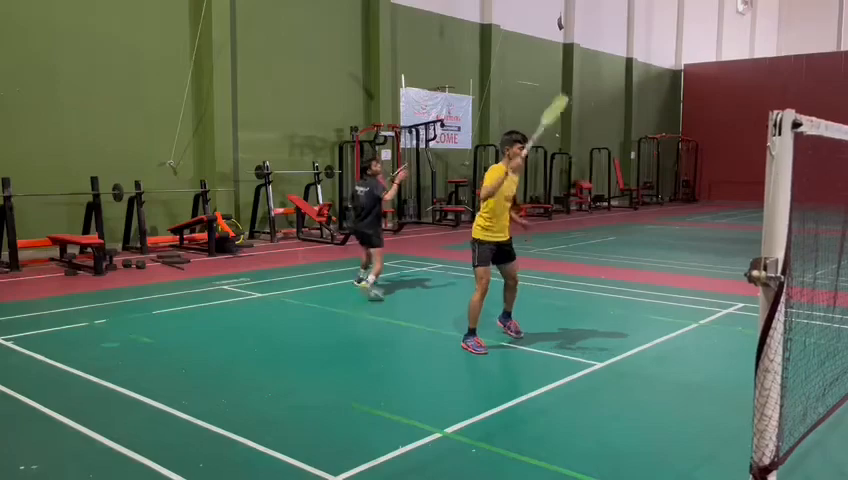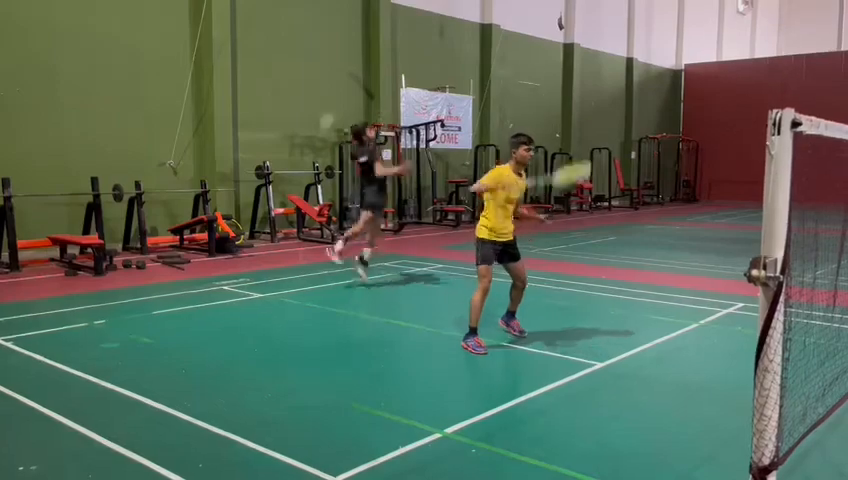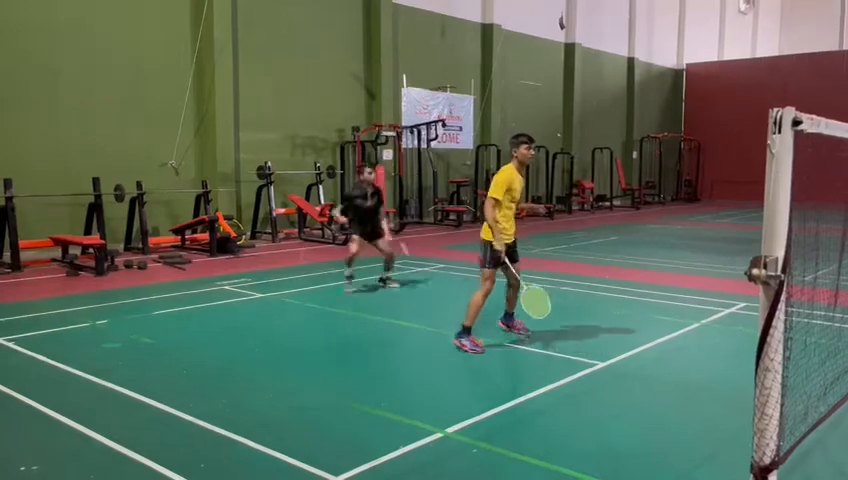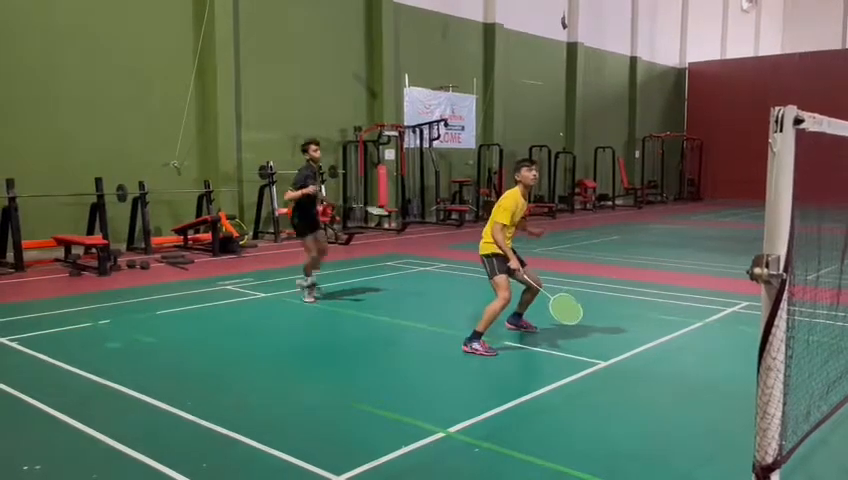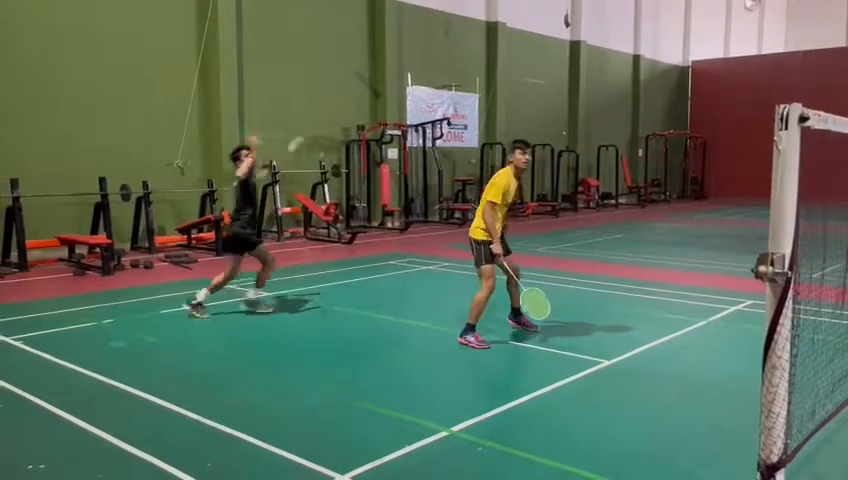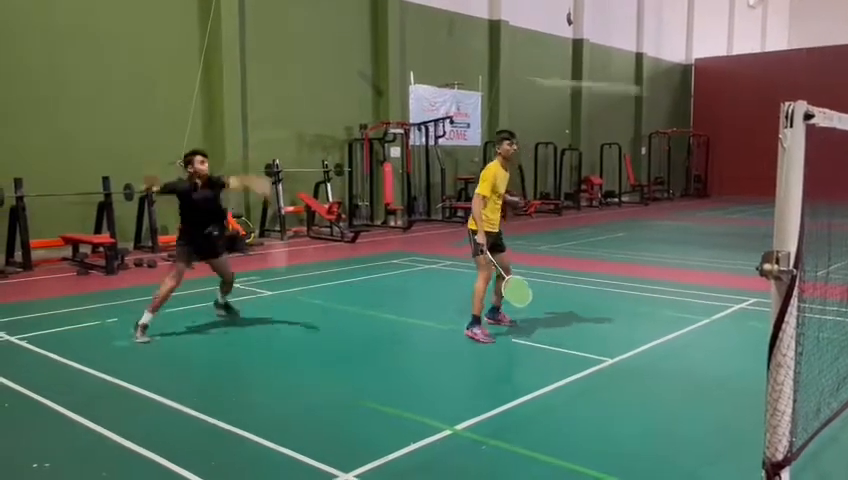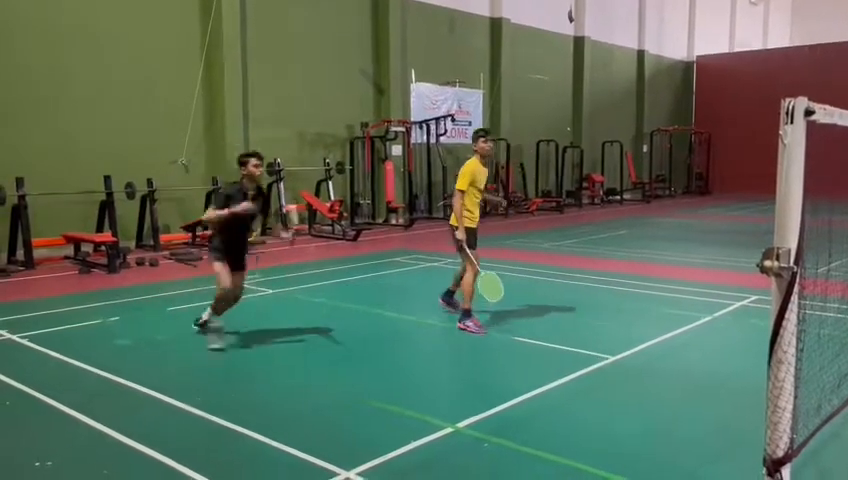
dt=0.4s
person 1, frame 1
left shoulder: (515, 174)
right shoulder: (497, 171)
right elbow: (485, 195)
left wrist: (518, 220)
right wrist: (506, 171)
left hip: (503, 237)
right hip: (484, 237)
left knee: (512, 280)
right knee: (483, 286)
left ankle: (506, 318)
right ankle: (470, 336)
person 1, frame 2
left shoulder: (522, 177)
right shoulder: (499, 173)
right elbow: (476, 189)
left wrist: (535, 216)
right wrist: (490, 187)
left hip: (507, 237)
right hip: (487, 236)
left knee: (521, 280)
right knee: (484, 285)
left ankle: (509, 318)
right ankle: (470, 336)
person 1, frame 3
left shoulder: (520, 176)
right shoulder: (505, 174)
right elbow: (488, 208)
left wrist: (529, 207)
right wrist: (497, 240)
left hip: (509, 238)
right hip: (493, 239)
left knee: (515, 281)
right knee: (486, 288)
left ankle: (508, 320)
right ankle: (463, 334)
person 1, frame 4
left shoulder: (524, 199)
right shoulder: (511, 198)
right elbow: (496, 232)
left wrist: (529, 230)
right wrist: (512, 259)
left hip: (506, 249)
right hip: (491, 250)
left knee: (535, 284)
right knee: (504, 295)
left ankle: (516, 319)
right ankle: (473, 340)
person 1, frame 5
left shoulder: (515, 179)
right shoulder: (501, 178)
right elbow: (487, 211)
right wrist: (496, 243)
left hip: (495, 235)
right hip: (482, 236)
left knee: (514, 273)
right knee: (489, 285)
left ankle: (516, 316)
right ankle: (467, 332)
person 1, frame 6
left shoulder: (505, 170)
right shoulder: (491, 171)
right elbow: (476, 203)
left wrist: (509, 199)
right wrist: (480, 232)
left hip: (494, 229)
right hip: (481, 229)
left knee: (505, 270)
right knee: (485, 274)
left ankle: (495, 312)
right ankle: (474, 325)
person 1, frame 7
left shoulder: (484, 168)
right shoulder: (469, 167)
right elbow: (457, 198)
left wrist: (493, 199)
right wrist: (460, 229)
left hip: (471, 224)
right hip: (461, 225)
left knee: (469, 266)
right knee: (472, 269)
left ankle: (448, 296)
right ankle: (466, 317)
person 2, frame 1
left shoulder: (359, 184)
right shoulder: (375, 183)
right elbow: (388, 197)
right wrist: (397, 181)
left hip: (358, 227)
right hip: (371, 228)
left knee: (368, 253)
right knee: (378, 264)
left ankle: (362, 277)
right ankle: (370, 283)
person 2, frame 2
left shoulder: (357, 152)
right shoulder: (372, 150)
right elbow: (379, 172)
right wrist: (399, 169)
left hip: (374, 196)
right hip: (374, 195)
left knee: (374, 231)
right knee: (362, 226)
left ankle: (364, 260)
right ankle: (337, 248)
person 2, frame 3
left shoulder: (378, 191)
right shoulder: (352, 193)
left elbow: (381, 214)
right elbow: (336, 212)
left wrist: (386, 233)
right wrist: (340, 218)
left hip: (373, 228)
right hip: (357, 228)
left knee: (389, 253)
right knee: (354, 251)
left ankle: (386, 278)
right ankle: (348, 274)
person 2, frame 4
left shoulder: (316, 170)
right shoulder: (304, 173)
right elbow: (288, 196)
right wrist: (306, 191)
left hip: (311, 216)
right hip: (301, 218)
left knee: (323, 250)
right knee: (313, 254)
left ankle: (309, 281)
right ankle: (307, 285)
person 2, frame 5
left shoulder: (247, 177)
right shoulder: (245, 178)
right elbow: (239, 174)
right wrist: (250, 158)
left hip: (238, 231)
right hip: (244, 231)
left knee: (229, 273)
right knee: (269, 262)
left ankle: (197, 302)
right ankle: (253, 297)
person 2, frame 6
left shoulder: (213, 182)
right shoulder: (180, 186)
left elbow: (237, 182)
right elbow: (154, 190)
left wrist: (259, 184)
right wrist: (151, 184)
left hip: (211, 240)
right hip: (188, 241)
left knee: (229, 277)
right knee: (172, 283)
left ankle: (221, 301)
right ankle: (143, 323)
person 2, frame 7
left shoulder: (260, 194)
right shoulder: (229, 191)
right elbow: (207, 217)
right wrist: (233, 210)
left hip: (239, 248)
right hip: (220, 245)
left knee: (235, 294)
right knee: (226, 287)
left ankle: (204, 320)
right ankle: (214, 327)
